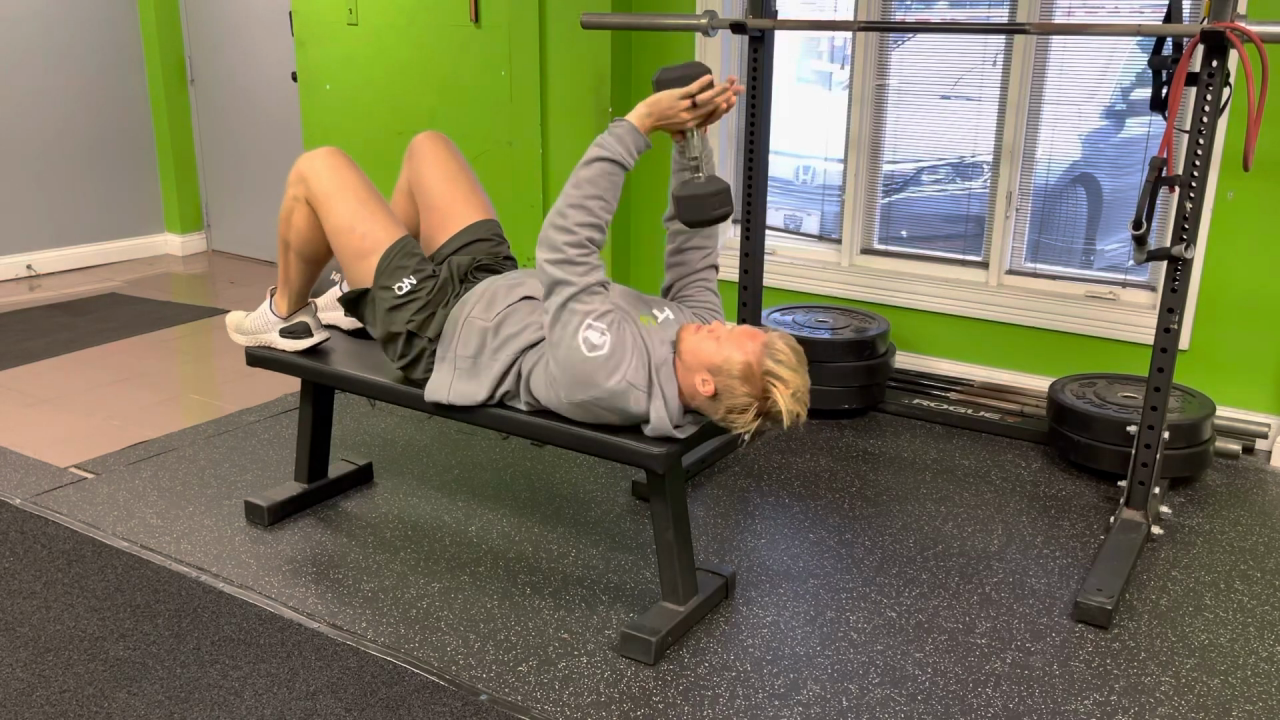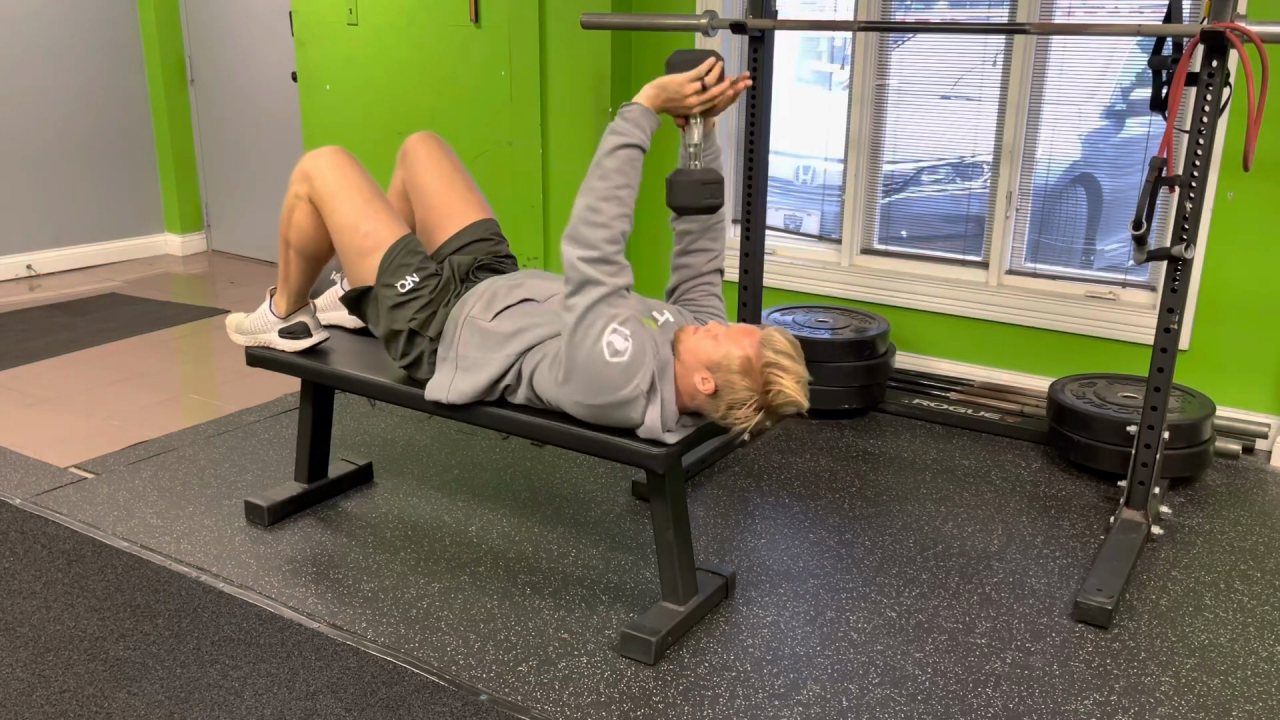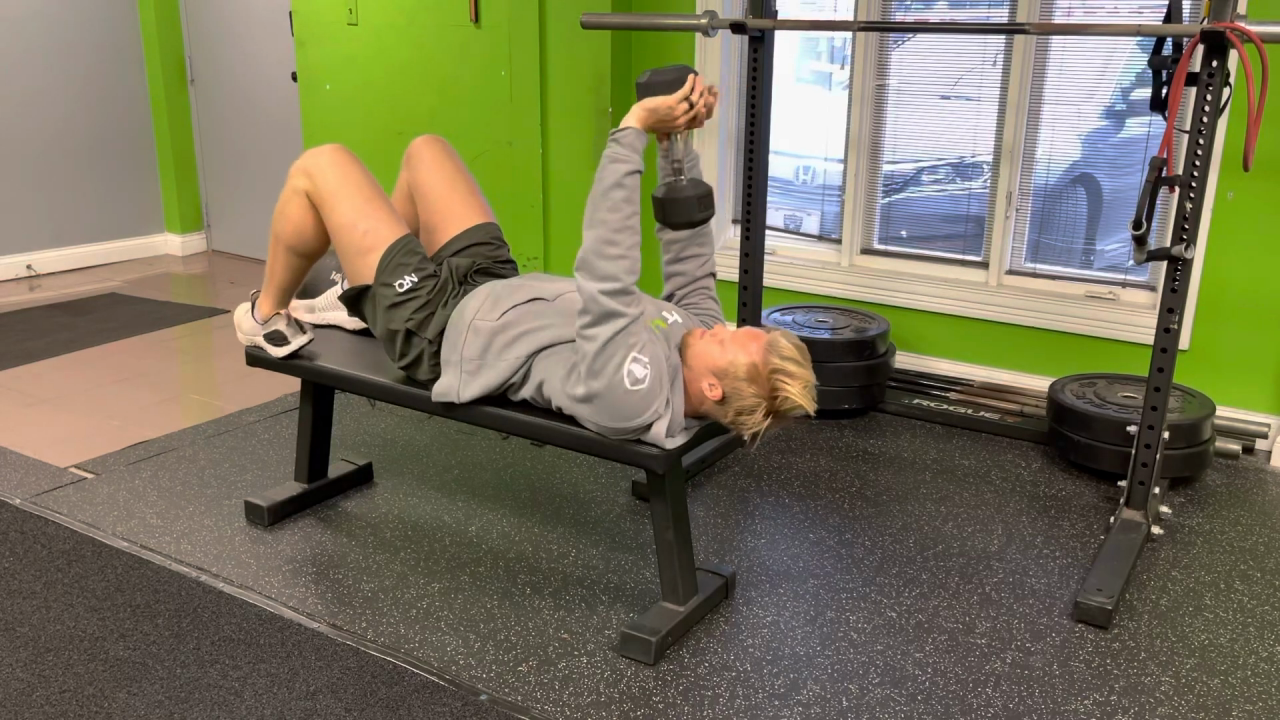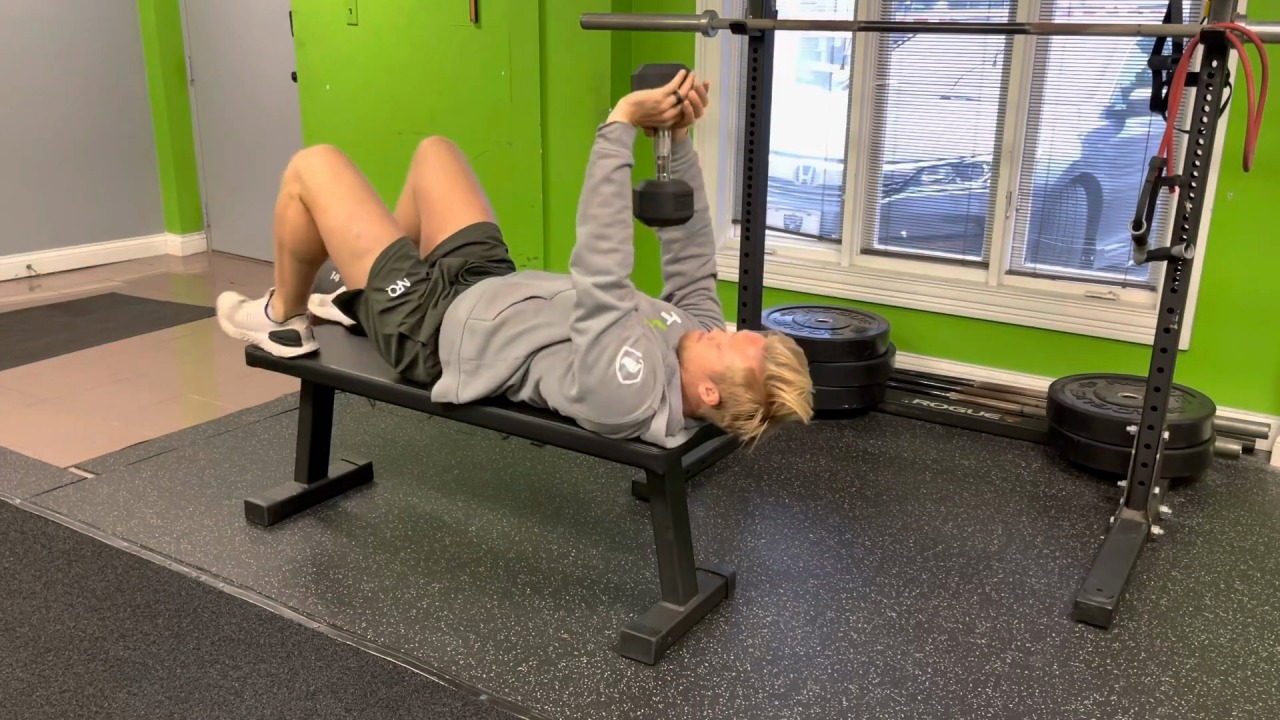
dt=0.2s
person 1, frame 1
left shoulder: (609, 378)
right shoulder: (701, 336)
left elbow: (564, 248)
right elbow: (694, 247)
left wrist: (639, 123)
right wrist: (694, 135)
left hip: (437, 326)
right hip: (491, 285)
left knee: (318, 168)
right knee: (427, 144)
left ankle: (287, 316)
right ankle: (361, 297)
person 1, frame 2
left shoulder: (616, 382)
right shoulder: (704, 339)
left elbow: (591, 251)
right elbow: (701, 248)
left wrist: (647, 105)
right wrist: (702, 127)
left hip: (439, 325)
right hip: (495, 284)
left knee: (320, 167)
right knee: (420, 146)
left ankle: (286, 315)
right ankle: (360, 297)
person 1, frame 3
left shoulder: (632, 400)
right shoulder: (703, 340)
left elbow: (606, 282)
right elbow: (690, 258)
left wrist: (636, 127)
right wrist: (678, 142)
left hip: (434, 324)
right hip: (492, 286)
left knee: (320, 165)
right knee: (425, 149)
left ankle: (269, 316)
right ankle: (358, 301)
person 1, frame 4
left shoulder: (628, 398)
right shoulder: (699, 337)
left elbow: (599, 276)
right elbow: (691, 255)
left wrist: (622, 123)
right wrist: (676, 136)
left hip: (431, 327)
right hip: (489, 286)
left knee: (313, 165)
right knee: (435, 149)
left ankle: (283, 316)
right ankle: (360, 297)
